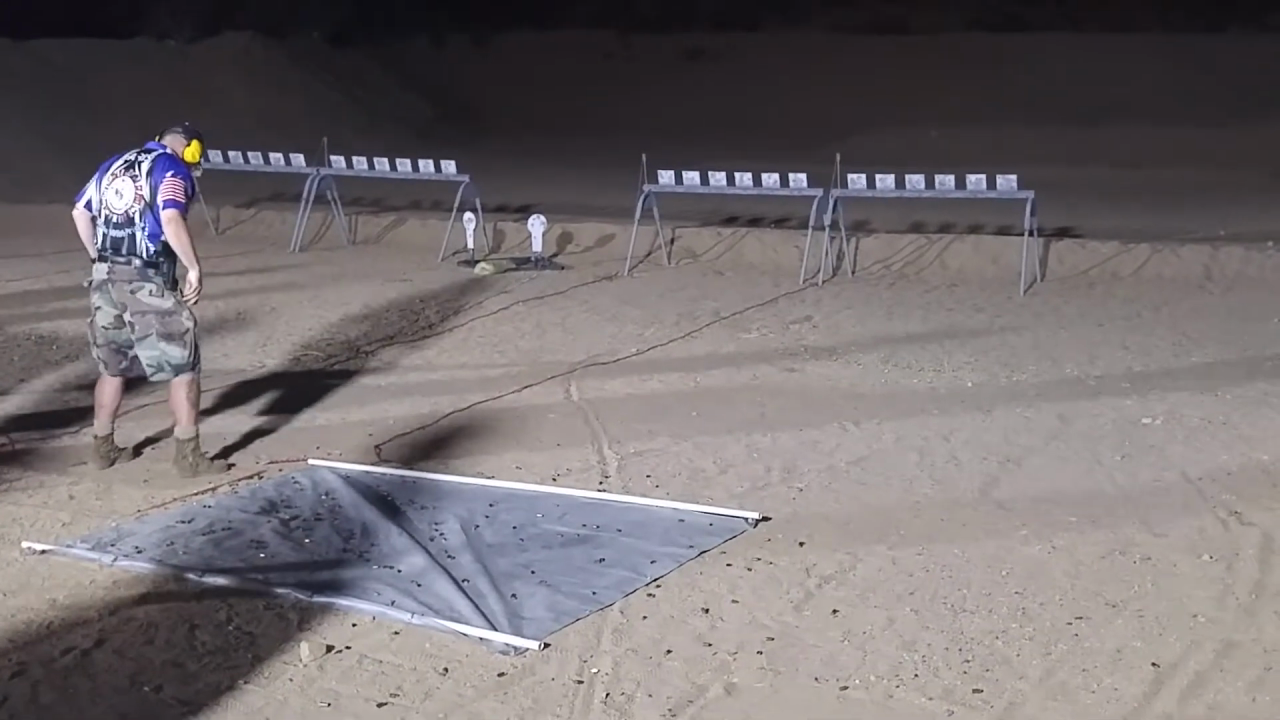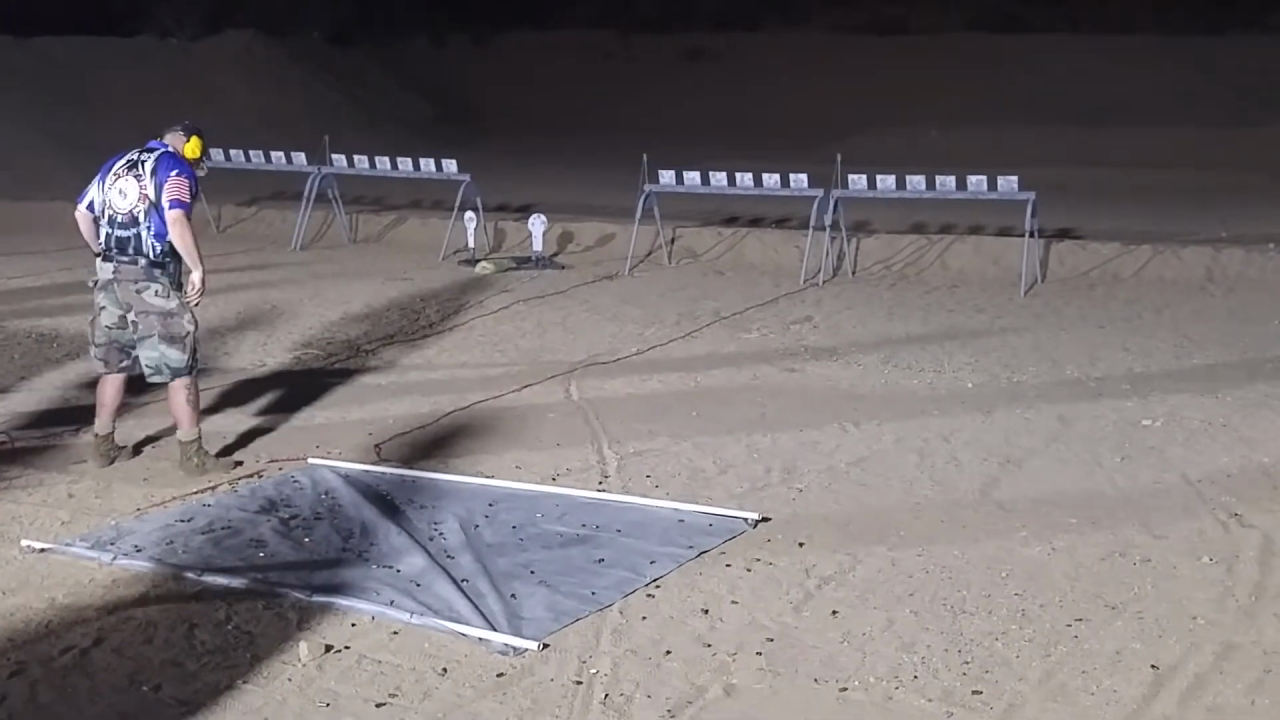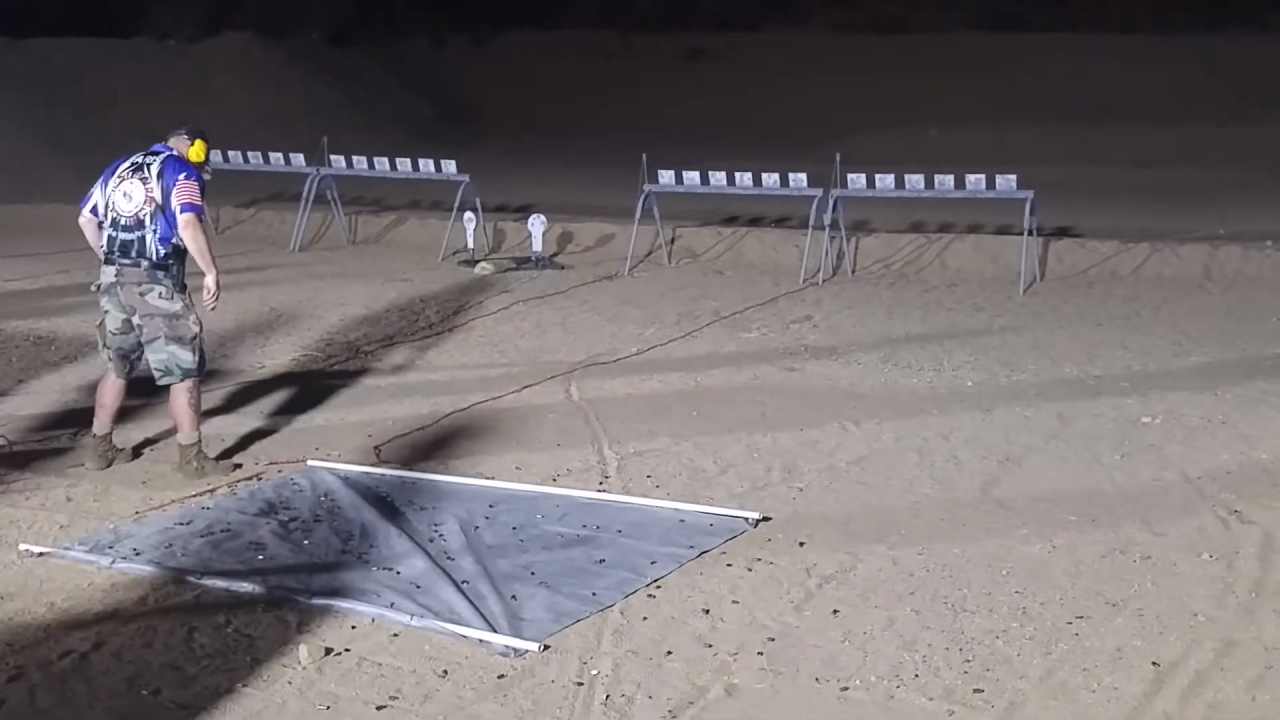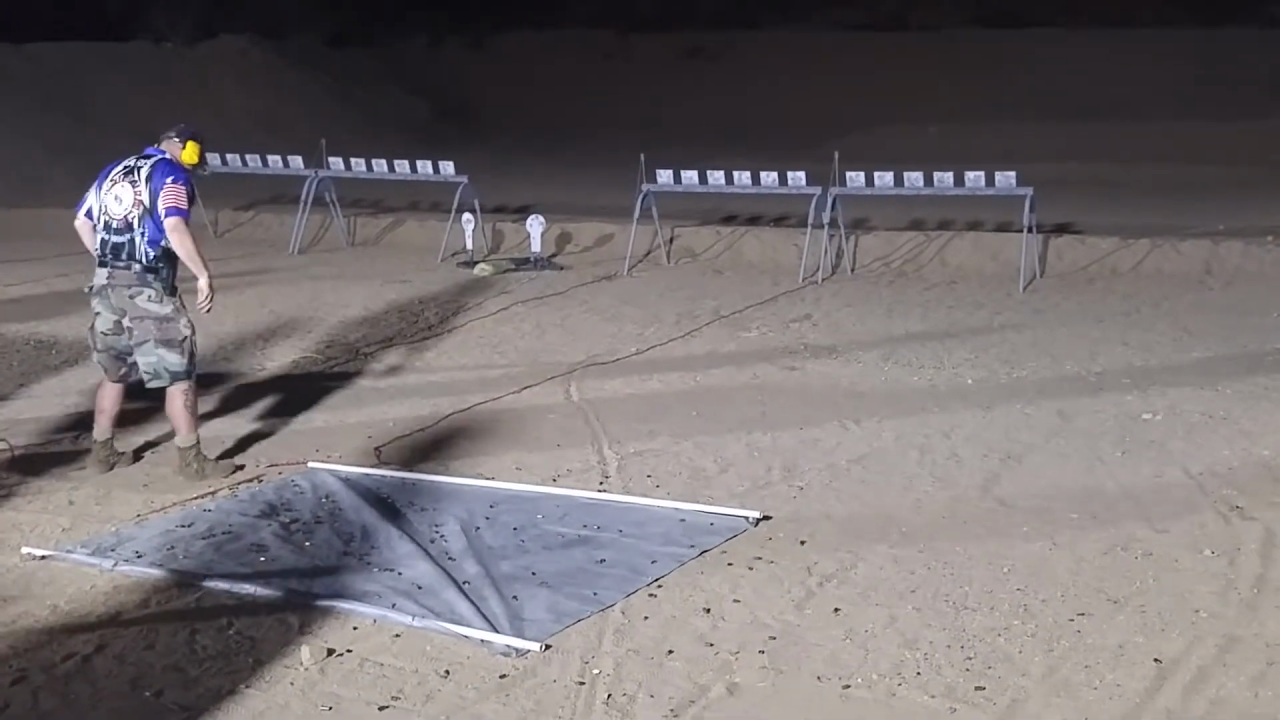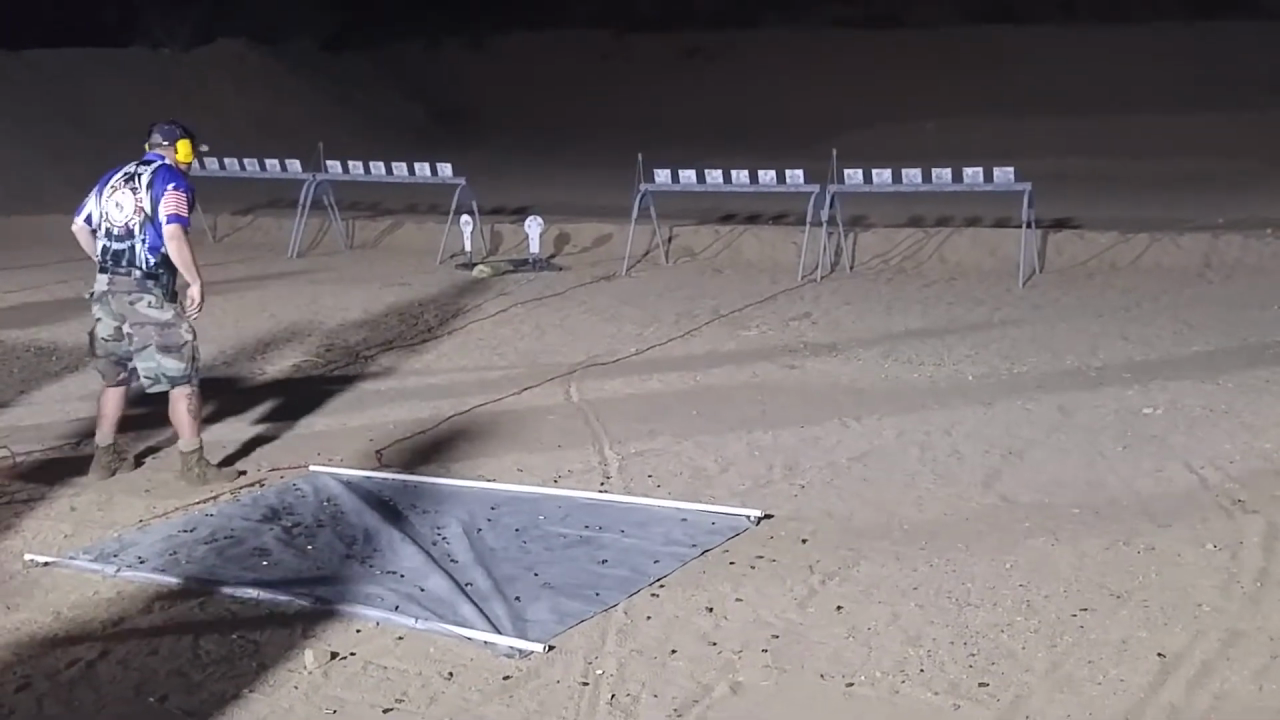
dt=0.2s
person 1, frame 1
left shoulder: (114, 164)
right shoulder: (174, 169)
left elbow: (80, 212)
right elbow: (170, 220)
left wrist: (98, 258)
right wrist: (194, 268)
left hip: (106, 276)
right hip: (147, 279)
left knee: (113, 365)
right knee: (182, 365)
left ankle: (103, 447)
right ankle: (189, 454)
person 1, frame 2
left shoulder: (116, 164)
right shoulder: (177, 168)
left elbow: (82, 213)
right elbow: (176, 220)
right wrist: (197, 269)
left hip: (110, 275)
right hip: (153, 279)
left knee: (114, 363)
right knee: (179, 369)
left ankle: (103, 446)
right ankle: (192, 454)
person 1, frame 3
left shoulder: (120, 167)
right shoulder: (182, 171)
left elbow: (87, 218)
right elbow: (188, 224)
right wrist: (211, 272)
left hip: (113, 279)
right hip: (155, 283)
left knee: (118, 366)
right knee: (184, 370)
left ankle: (100, 447)
right ankle: (192, 458)
person 1, frame 4
left shoulder: (114, 170)
right shoulder: (173, 174)
left elbow: (82, 222)
right elbow: (174, 228)
right wrist: (204, 275)
left hip: (106, 282)
right hip: (148, 286)
left knee: (115, 371)
right knee: (179, 373)
left ankle: (102, 452)
right ankle: (192, 460)
person 1, frame 5
left shoulder: (114, 177)
right shoulder: (173, 181)
left elbow: (80, 227)
right elbow: (173, 237)
right wrist: (196, 283)
left hip: (107, 288)
right hip: (147, 291)
left knee: (115, 376)
right knee: (181, 377)
left ankle: (105, 458)
right ankle: (194, 464)
